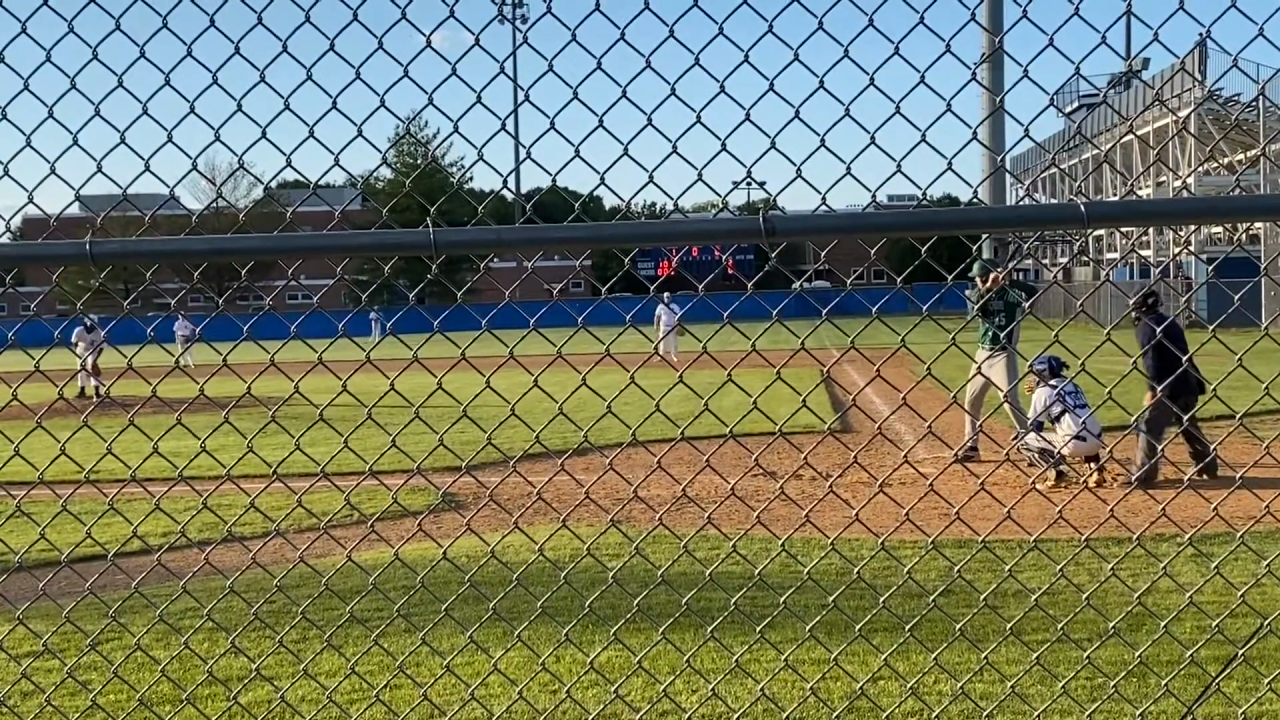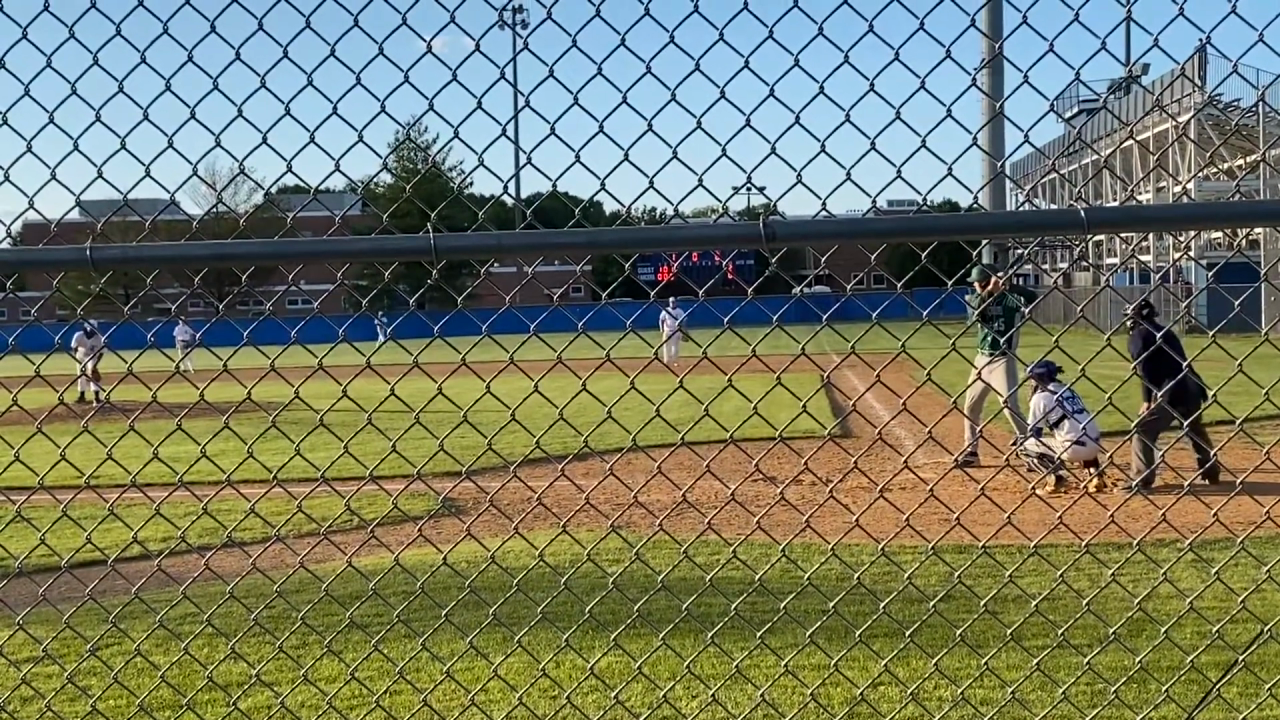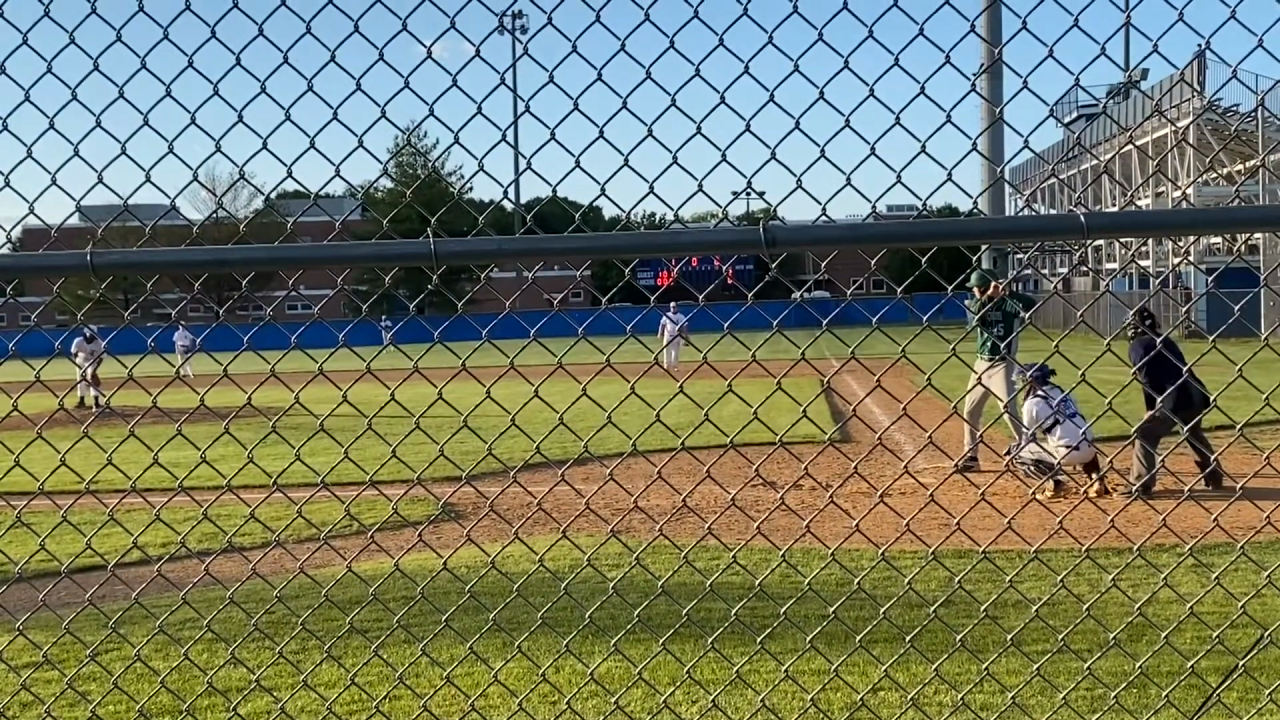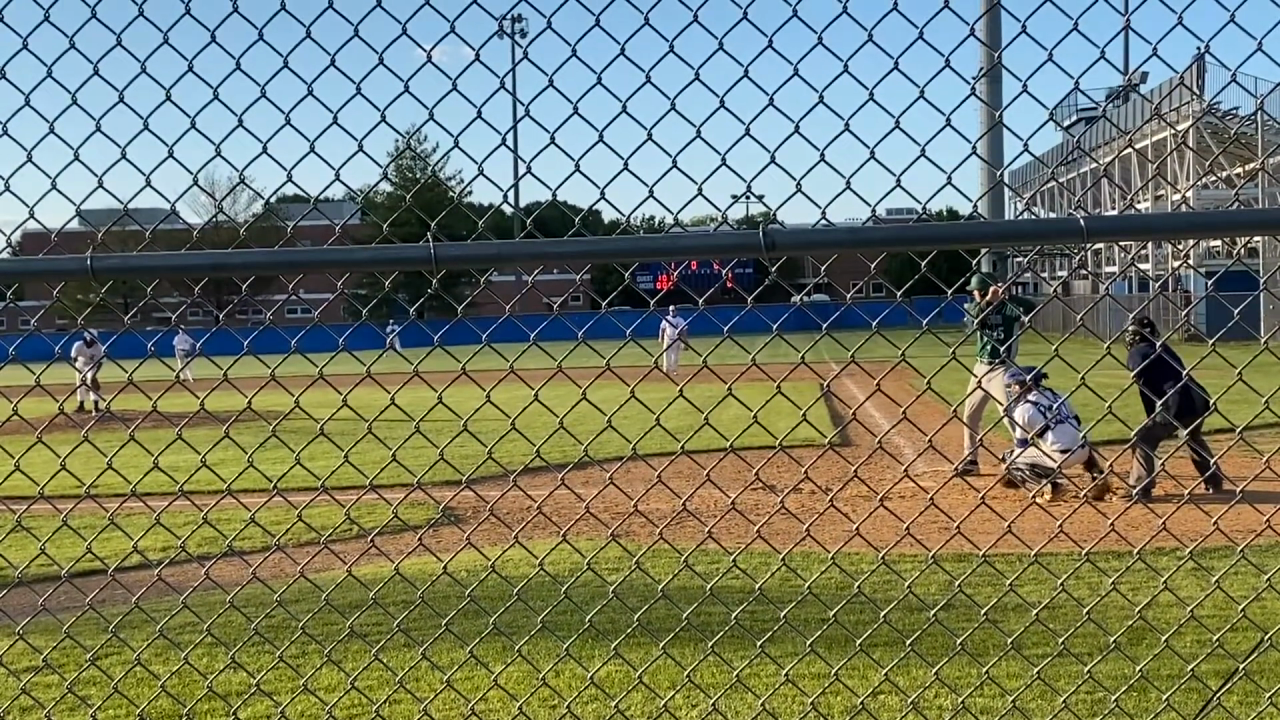
dt=0.4s
person 1, frame 1
left shoulder: (1011, 293)
right shoulder: (980, 293)
left elbow: (1033, 293)
right elbow: (974, 305)
left wrist: (1008, 281)
right wrist: (988, 288)
left hip: (1004, 355)
right hip: (983, 353)
left knee: (1010, 401)
right knee: (971, 401)
right ankle: (971, 447)
person 1, frame 2
left shoulder: (1010, 298)
right shoulder: (978, 298)
left elbow: (1032, 298)
right elbow: (974, 312)
left wrist: (1008, 286)
right wrist: (990, 291)
left hip: (1003, 360)
right hip: (982, 358)
left knee: (1010, 406)
right knee: (971, 405)
right ankle: (971, 452)
person 1, frame 3
left shoulder: (1009, 303)
right shoulder: (977, 303)
left elbow: (1031, 305)
right elbow: (974, 315)
left wrist: (1007, 292)
right wrist: (990, 296)
left hip: (1003, 364)
right hip: (982, 363)
left knee: (1009, 411)
right knee: (970, 410)
right ankle: (971, 457)
person 1, frame 4
left shoulder: (1009, 307)
right shoulder: (977, 307)
left elbow: (1031, 309)
right elbow: (973, 319)
left wrist: (1007, 296)
right wrist: (988, 301)
left hip: (1002, 368)
right hip: (981, 367)
left knee: (1009, 414)
right knee: (970, 414)
right ankle: (970, 460)
person 2, frame 1
left shoulder: (1146, 326)
right shoulder: (1167, 322)
left elbow: (1154, 360)
right elbow: (1174, 355)
left wrist: (1151, 389)
left hip: (1171, 384)
right hip: (1188, 381)
left knee: (1149, 426)
right knee: (1188, 424)
left ankle: (1144, 476)
right ankle: (1208, 466)
person 2, frame 2
left shoulder: (1138, 337)
right shoulder: (1165, 332)
left elbow: (1145, 371)
right elbow: (1177, 363)
left wrist: (1147, 401)
left hip: (1171, 392)
right hip: (1192, 387)
left knee: (1143, 431)
right knee: (1196, 430)
left ankle: (1141, 482)
right ankle: (1211, 472)
person 2, frame 3
left shoulder: (1138, 346)
right shoulder: (1165, 341)
left elbow: (1147, 379)
left wrist: (1151, 409)
left hip: (1174, 398)
right hip: (1195, 394)
left knee: (1144, 435)
right knee: (1195, 434)
left ankle: (1140, 487)
right ankle: (1214, 477)
person 2, frame 4
left shoulder: (1136, 355)
right shoulder: (1163, 349)
left elbow: (1146, 387)
left wrist: (1152, 418)
left hip: (1177, 403)
right hip: (1198, 400)
left knee: (1144, 440)
right knee: (1194, 438)
left ankle: (1140, 490)
right ankle: (1214, 481)
